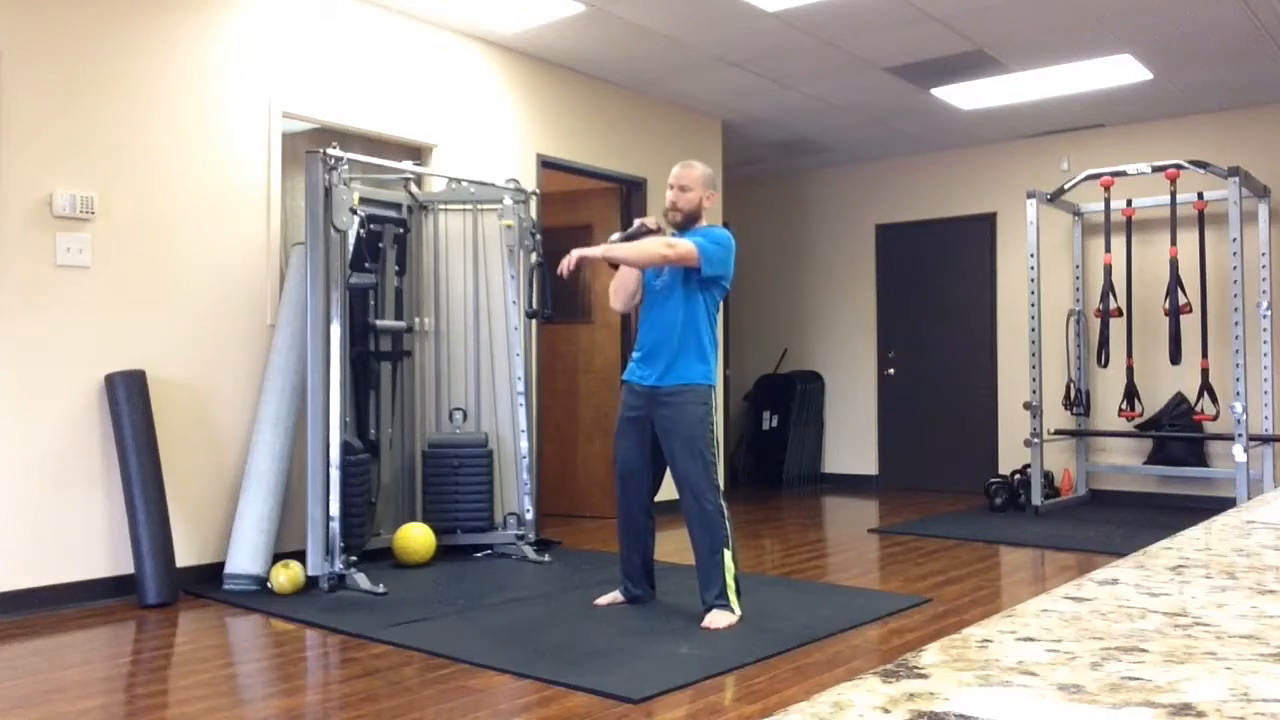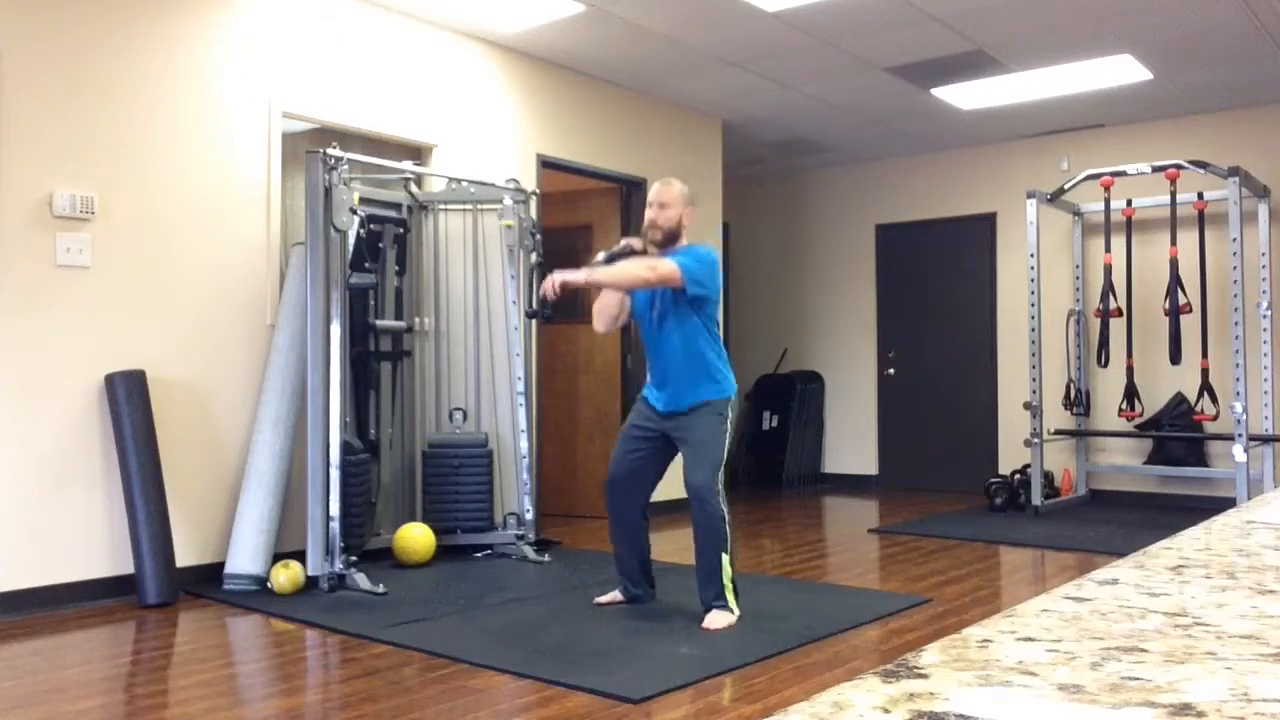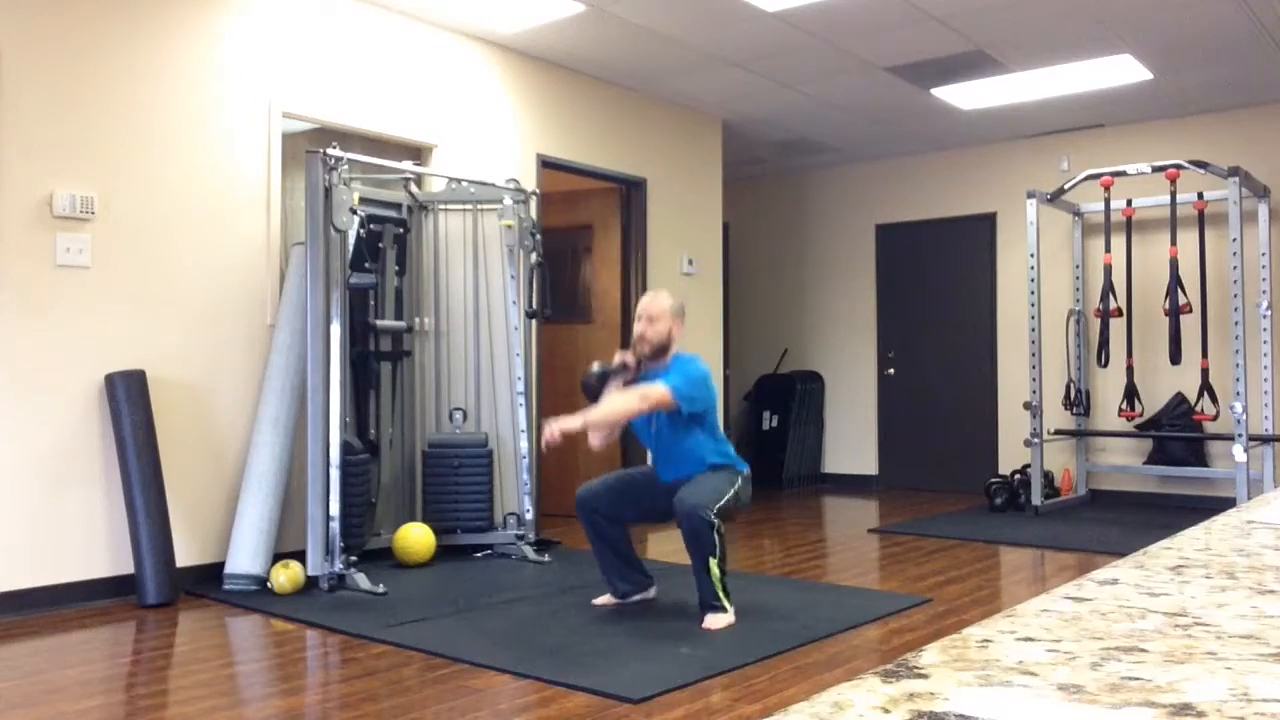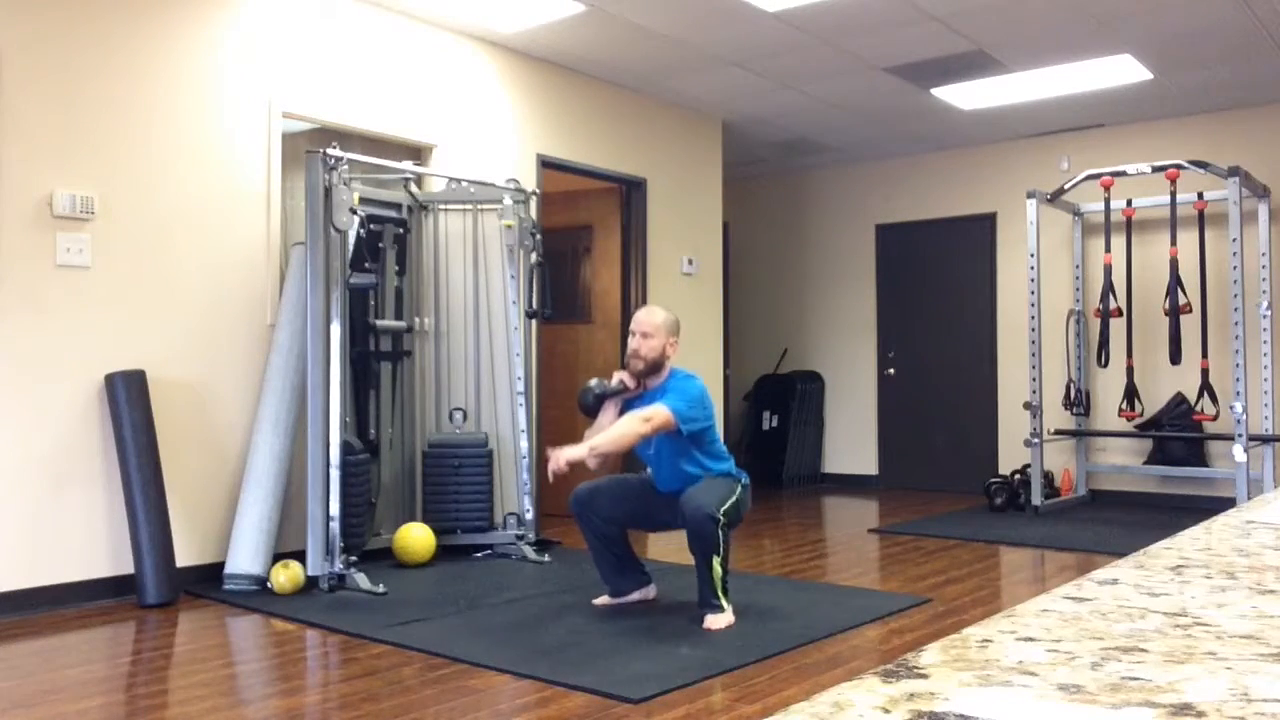
dt=0.4s
person 1, frame 1
left shoulder: (717, 242)
right shoulder: (656, 245)
left elbow: (668, 251)
right elbow: (620, 302)
left wrist: (599, 250)
right wrist: (632, 246)
left hip: (686, 388)
right hip: (638, 385)
left knee: (700, 494)
right knee: (631, 491)
left ankle: (722, 600)
right ankle: (636, 586)
person 1, frame 2
left shoulder: (700, 260)
right shoulder: (640, 262)
left elbow: (650, 274)
right elbow: (603, 323)
left wrist: (580, 276)
right wrist: (619, 263)
left hip: (706, 402)
right hip: (656, 401)
left knee: (703, 490)
right knee: (620, 484)
left ankle: (721, 600)
right ankle: (636, 585)
person 1, frame 3
left shoulder: (691, 374)
right shoulder: (632, 376)
left elbow: (643, 402)
right elbow: (599, 440)
left wrist: (575, 421)
right wrist: (615, 382)
left hip: (718, 477)
right hip: (666, 479)
left knee: (692, 506)
right knee: (591, 499)
left ankle: (717, 602)
right ankle: (632, 583)
person 1, frame 4
left shoulder: (687, 389)
right shoulder: (629, 391)
left elbow: (646, 425)
right elbow: (596, 458)
left wrist: (579, 450)
right wrist: (614, 400)
left hip: (717, 483)
right hip: (664, 489)
left knee: (698, 510)
right knee: (586, 500)
left ankle: (717, 603)
right ankle: (630, 584)
